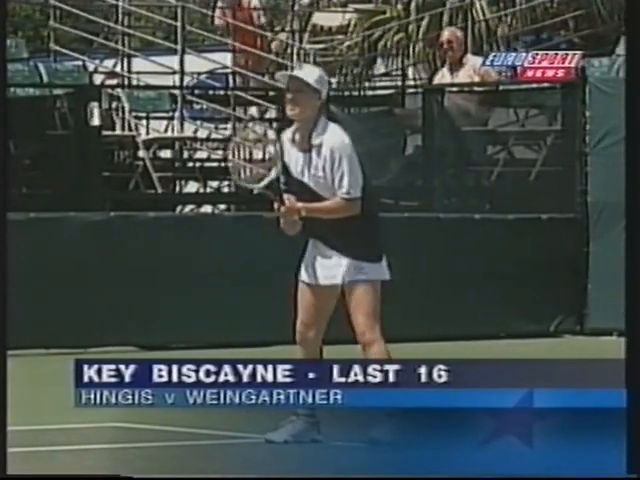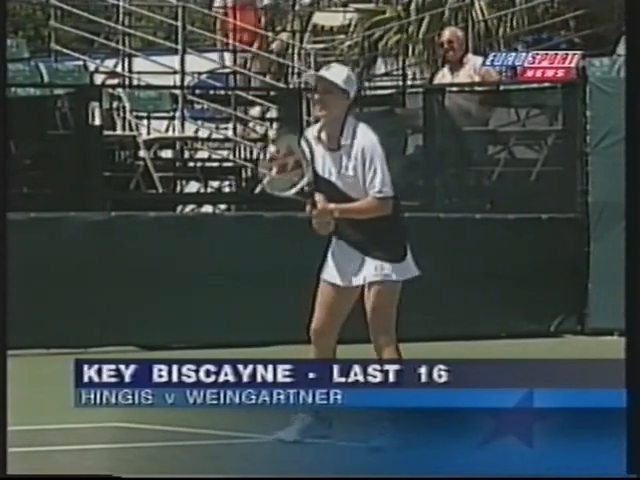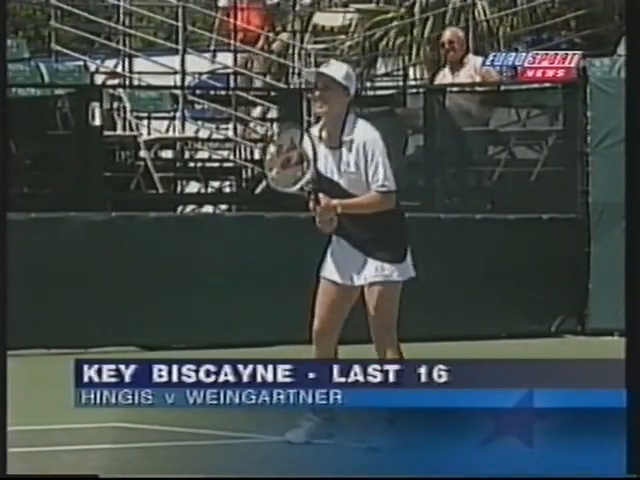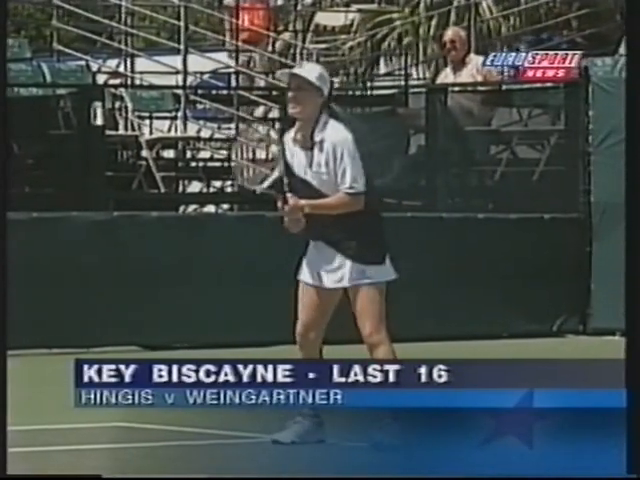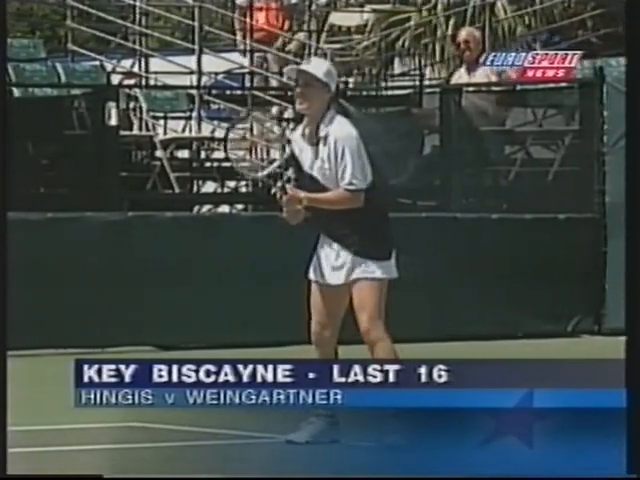
dt=0.3s
person 1, frame 1
left shoulder: (336, 141)
right shoulder: (286, 140)
left elbow: (351, 204)
left wrist: (302, 209)
right wrist: (289, 214)
left hip: (358, 248)
right hip: (320, 248)
left knee: (367, 333)
right knee: (306, 335)
right ankle: (308, 417)
person 1, frame 2
left shoulder: (366, 141)
right shoulder: (311, 138)
left elbow: (384, 203)
left wrist: (335, 210)
right wrist: (320, 213)
left hip: (381, 247)
right hip: (343, 247)
left knee: (382, 336)
right knee: (320, 331)
right ankle: (318, 413)
person 1, frame 3
left shoulder: (366, 137)
right shoulder: (313, 137)
left elbow: (386, 197)
left wrist: (337, 206)
right wrist: (322, 212)
left hip: (381, 246)
right hip: (343, 246)
left knee: (383, 336)
right knee: (321, 332)
right ankle: (321, 414)
person 1, frame 4
left shoulder: (338, 138)
right shoulder: (288, 141)
left elbow: (355, 199)
left wrist: (306, 207)
right wrist: (293, 214)
left hip: (359, 247)
right hip: (321, 248)
left knee: (373, 335)
right knee: (305, 335)
right ankle: (312, 417)
person 1, frame 5
left shoulder: (343, 134)
right shoulder: (297, 136)
left elbow: (355, 196)
left wrist: (305, 199)
right wrist: (296, 207)
left hip: (365, 243)
right hip: (329, 243)
left knee: (371, 329)
right knee: (322, 335)
right ankle: (327, 417)
